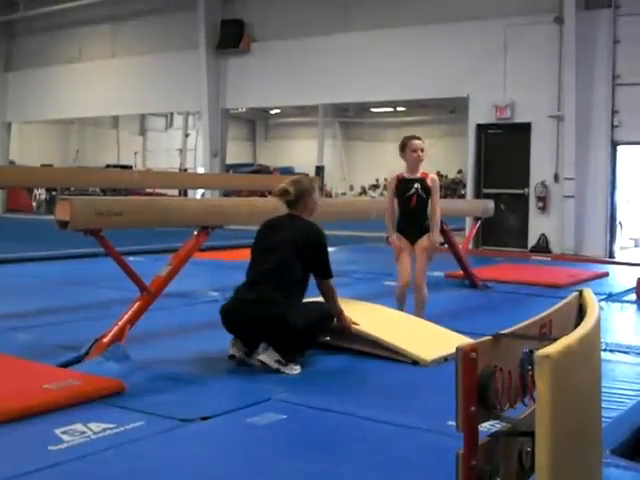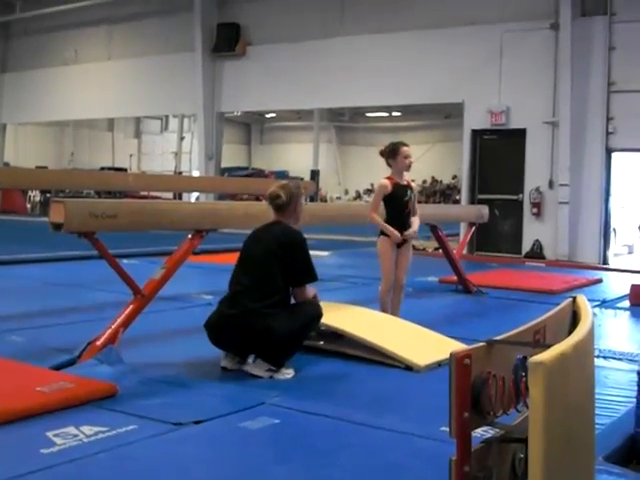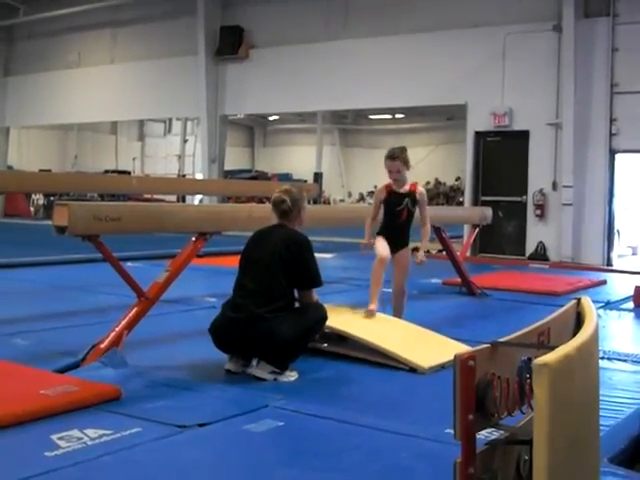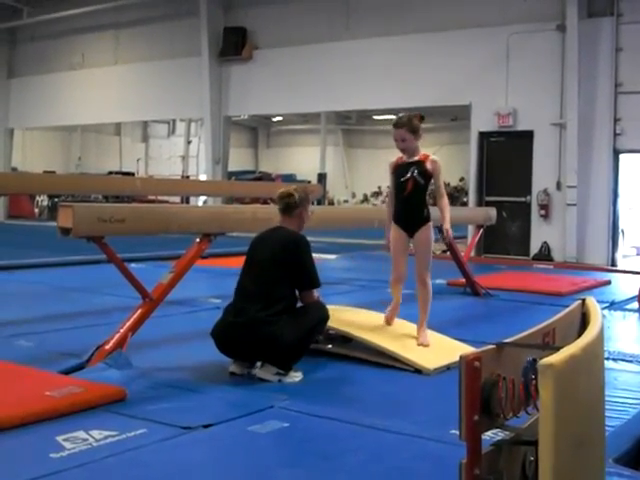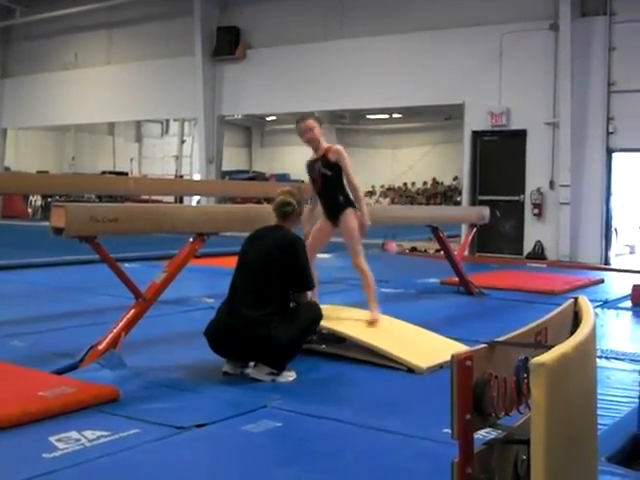
dt=1s
person 1, frame 1
left shoulder: (267, 226)
right shoulder: (313, 232)
right elbow: (325, 285)
right wrist: (340, 316)
right hip: (271, 318)
right knee: (325, 314)
left ankle: (243, 344)
right ankle: (279, 354)
person 1, frame 2
left shoulder: (257, 234)
right shoulder: (293, 237)
right elbow: (300, 296)
right wrist: (311, 294)
right hip: (256, 329)
right knee: (312, 310)
left ankle: (236, 355)
right ankle: (267, 362)
person 1, frame 3
left shoulder: (257, 236)
right shoulder: (298, 241)
right elbow: (306, 298)
left wrist: (291, 297)
right wrist: (313, 301)
right hip: (261, 333)
right knee: (317, 312)
left ankle: (240, 358)
right ankle: (272, 364)
person 1, frame 4
left shoulder: (261, 238)
right shoulder: (297, 241)
right elbow: (308, 298)
left wrist: (292, 297)
right wrist: (316, 299)
right hip: (263, 336)
right knee: (319, 312)
left ankle: (244, 361)
right ankle: (275, 366)
person 1, frame 5
left shoulder: (254, 236)
right shoulder: (293, 242)
right elbow: (302, 299)
right wrist: (308, 302)
right hip: (257, 336)
right knee: (312, 311)
left ankle: (237, 360)
right ankle: (268, 366)
person 2, frame 1
left shoulder: (431, 179)
right shoulder: (395, 181)
left elbow: (435, 211)
right elbow: (390, 212)
left wrist: (434, 238)
right wrist: (392, 238)
left hip: (423, 234)
right hip: (402, 234)
left knee: (419, 282)
right knee: (404, 281)
person 2, frame 2
left shoulder: (411, 186)
right shoulder: (385, 184)
left elbow: (415, 214)
right elbow: (372, 213)
left wrist: (414, 228)
right wrist: (390, 231)
left hip: (405, 239)
right hip: (388, 237)
left knee: (400, 283)
right knee: (388, 283)
person 2, frame 3
left shoulder: (419, 192)
right shoulder: (383, 191)
left elbow: (425, 223)
right elbow: (372, 218)
left wrist: (422, 250)
right wrist: (367, 237)
left hip: (403, 243)
right hip: (383, 237)
left knee: (400, 288)
right knee: (382, 256)
right ankle: (373, 301)
person 2, frame 4
left shoulder: (431, 162)
right shoulder: (395, 165)
left elbow: (441, 196)
left wrist: (446, 223)
right wrist: (387, 231)
left hip: (422, 223)
right hip: (399, 223)
left knee: (423, 277)
right knee: (398, 276)
left ankle: (422, 327)
right ankle: (395, 303)
person 2, frame 5
left shoulder: (336, 151)
right shoulder: (310, 163)
left elbow: (352, 182)
left wrist: (363, 212)
right wrist: (306, 225)
left hip: (345, 209)
right hip: (328, 214)
left knee: (358, 259)
right knee: (305, 255)
left ankle: (373, 306)
